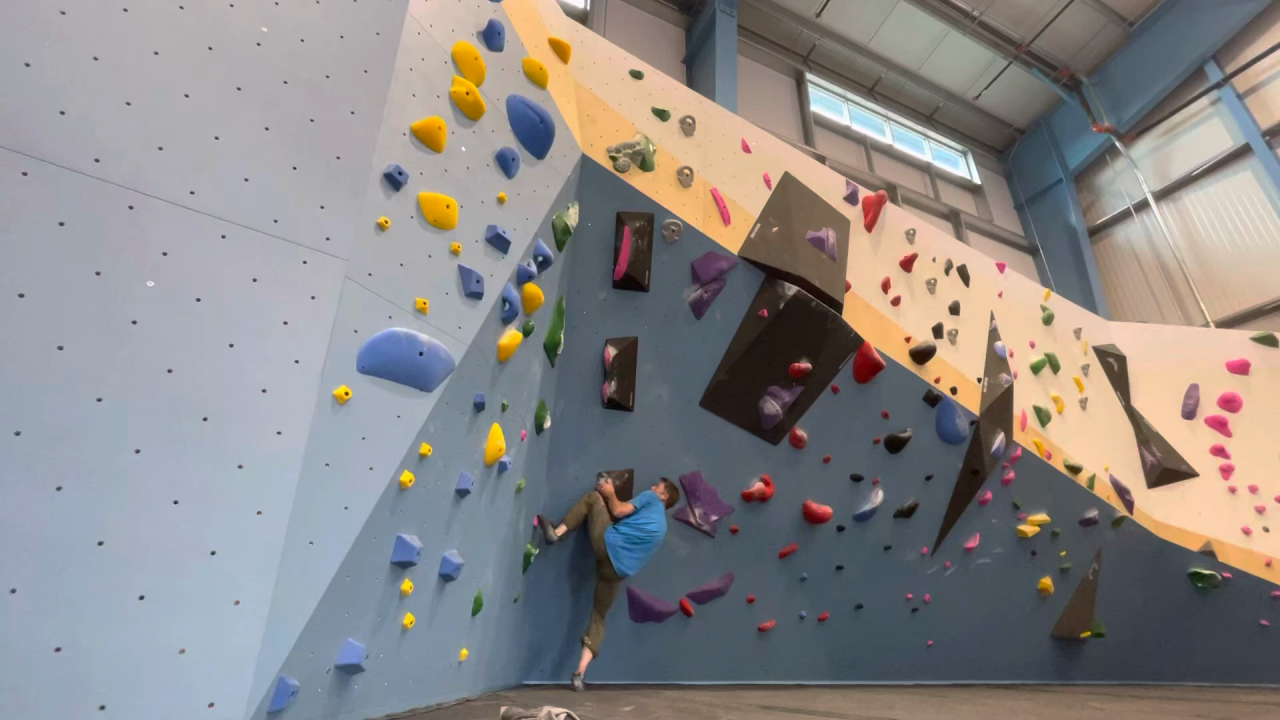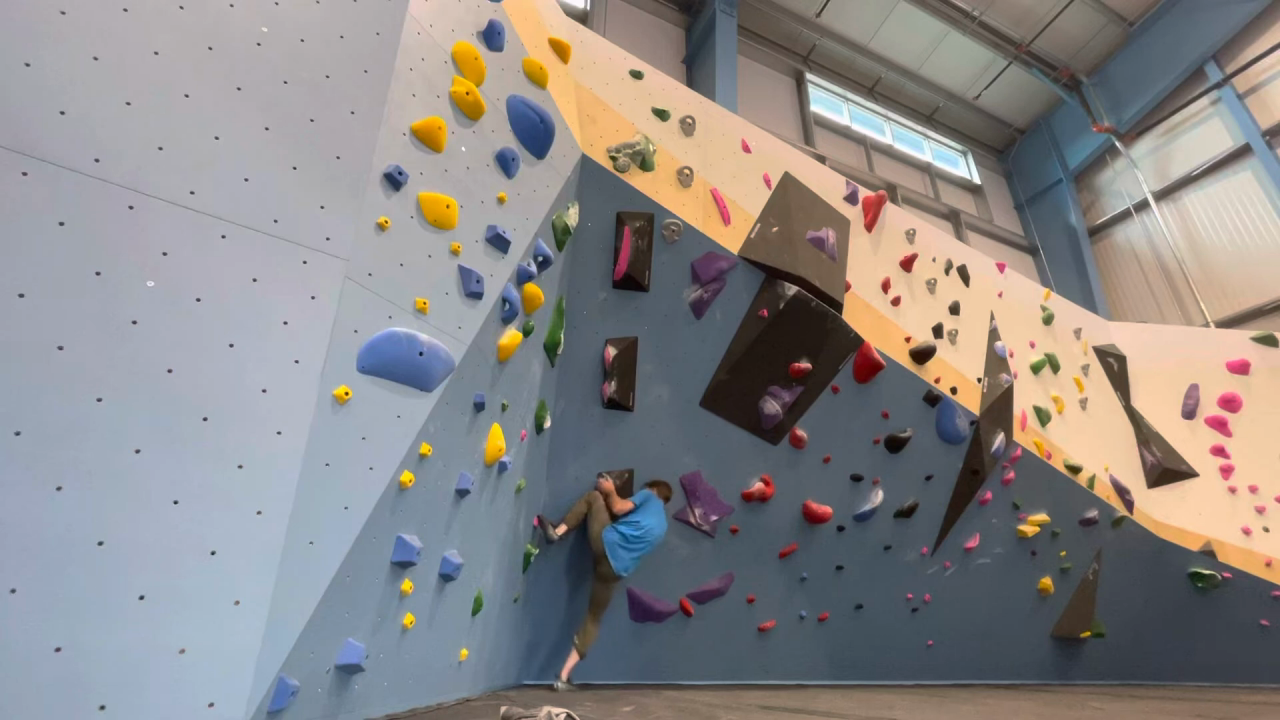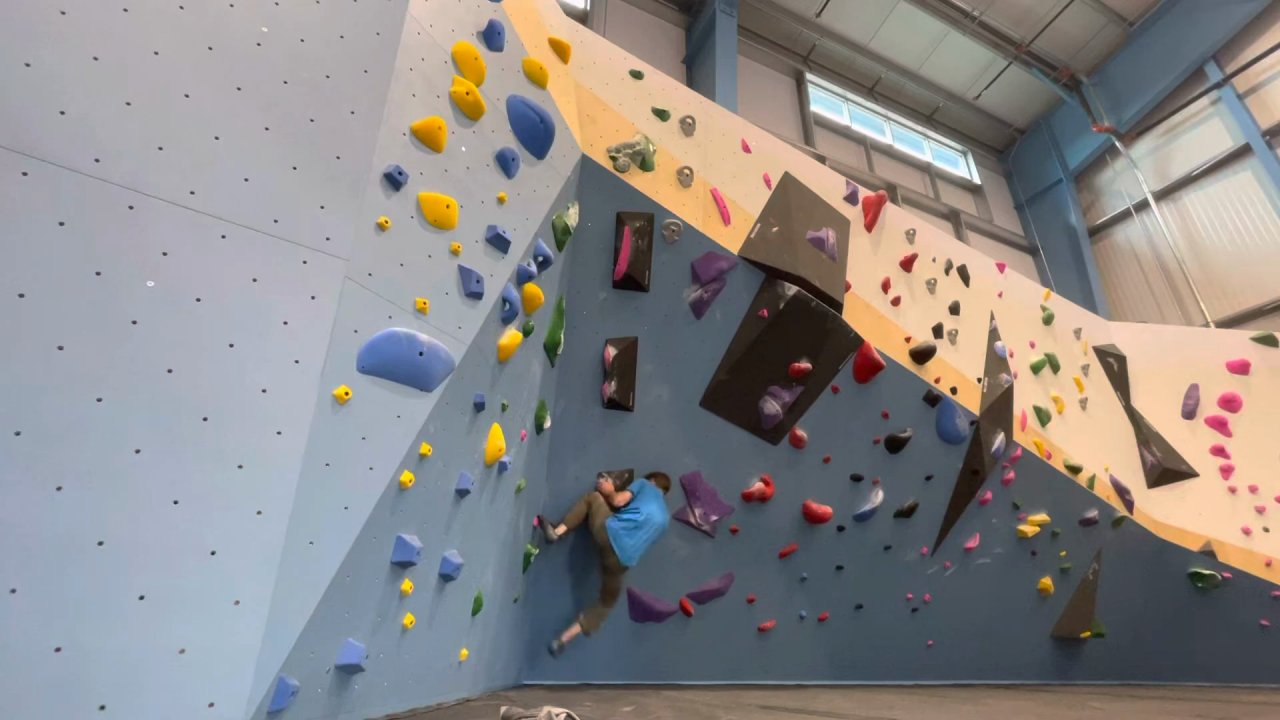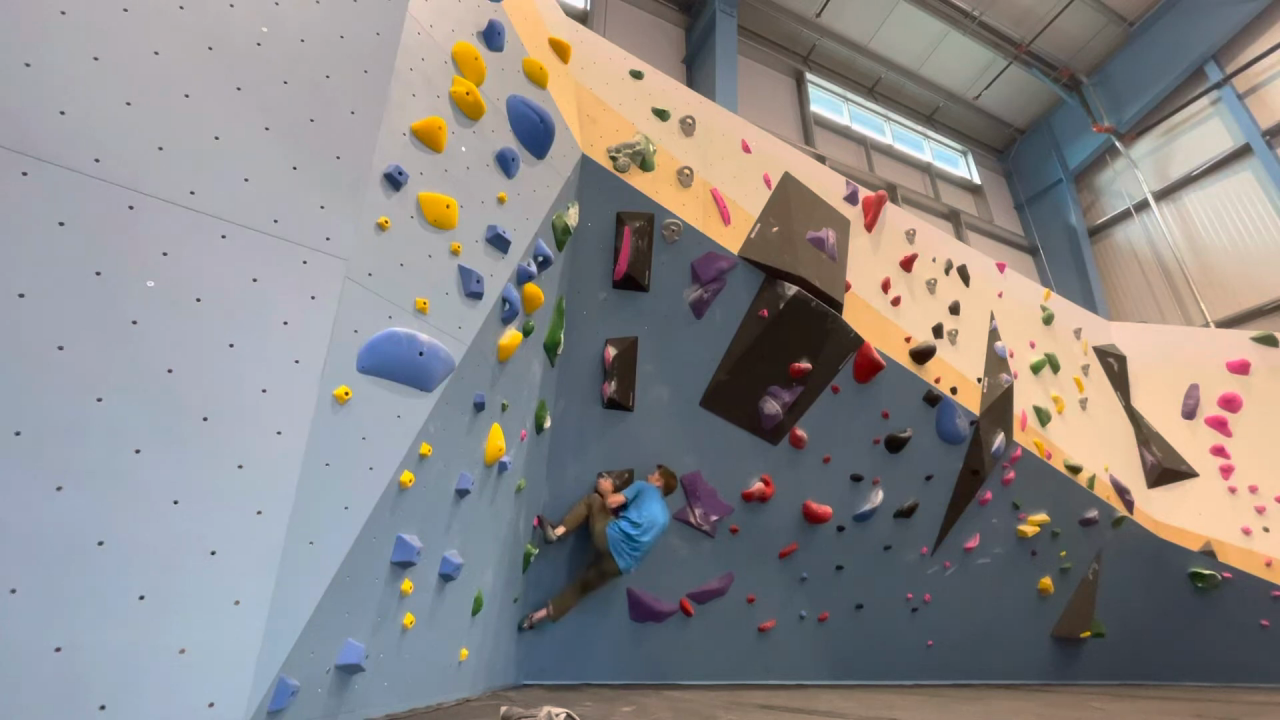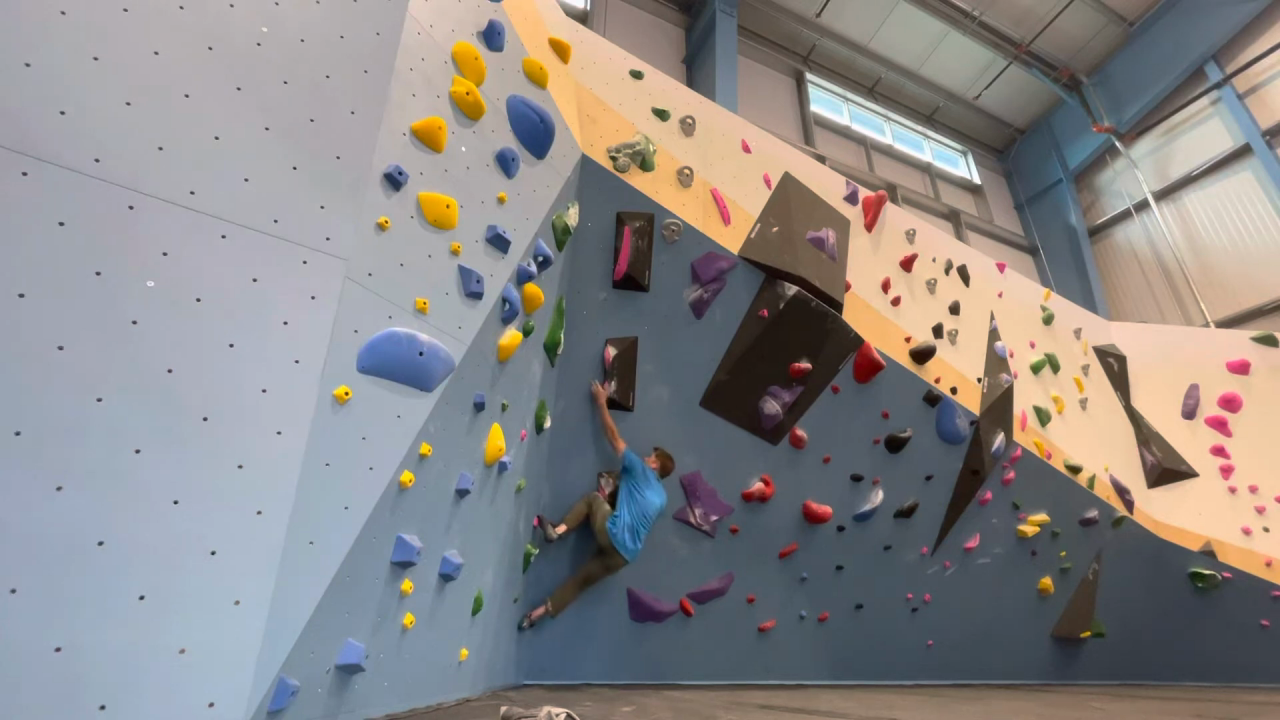
dt=0.4s
person 1, frame 1
left shoulder: (650, 498)
right shoulder: (661, 527)
left elbow: (619, 511)
left wrist: (609, 493)
left hip: (607, 542)
right hip: (618, 568)
left knee: (594, 497)
right knee: (599, 615)
left ankle: (556, 531)
right ankle: (580, 672)
person 1, frame 2
left shoulder: (649, 497)
right shoulder: (661, 526)
left elbow: (618, 508)
left wrist: (610, 491)
left hip: (607, 541)
right hip: (616, 568)
left knee: (594, 496)
right knee: (593, 617)
left ankle: (558, 531)
right ankle: (564, 676)
person 1, frame 3
left shoulder: (646, 485)
right shoulder: (664, 518)
left elbow: (618, 501)
left wrist: (608, 491)
left hip: (610, 533)
right hip: (622, 559)
left knee: (593, 497)
right knee: (606, 602)
left ankle: (558, 530)
right ankle: (565, 638)
person 1, frame 4
left shoulder: (645, 487)
right shoulder: (664, 516)
left elbow: (611, 502)
left wrist: (606, 491)
left hip: (611, 538)
left knee: (593, 499)
right knee: (582, 585)
left ankle: (557, 531)
right ankle: (539, 616)
person 1, frame 5
left shoulder: (640, 470)
right shoulder: (661, 497)
left elbow: (614, 437)
left wrist: (601, 402)
right wrist: (611, 499)
left hip: (612, 535)
right hip: (625, 554)
left knee: (593, 498)
right knee: (581, 579)
left ankle: (557, 530)
right ankle: (541, 612)
